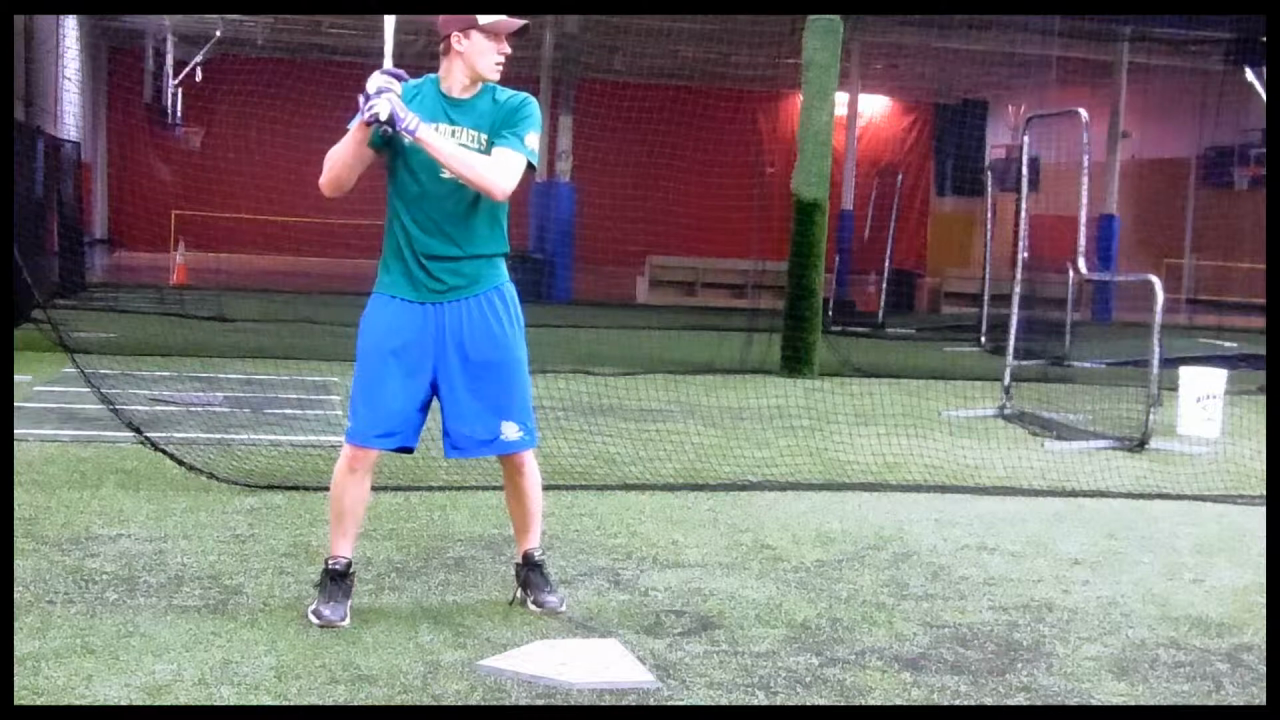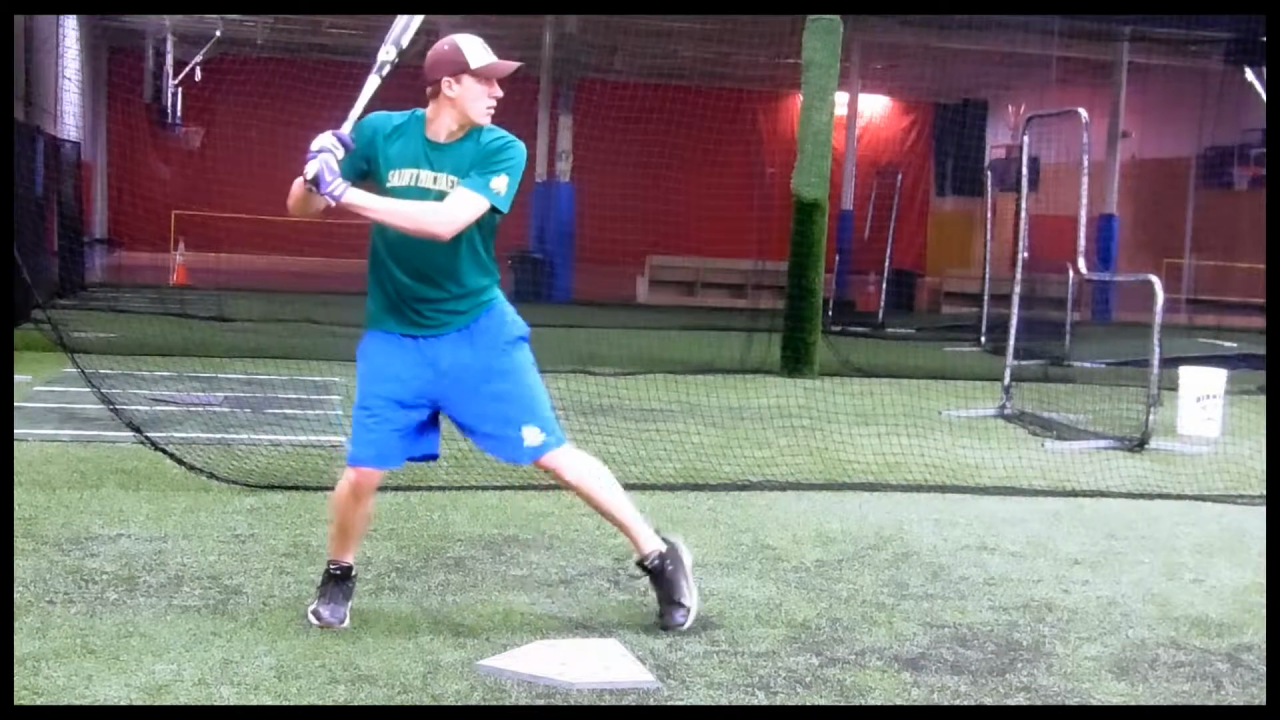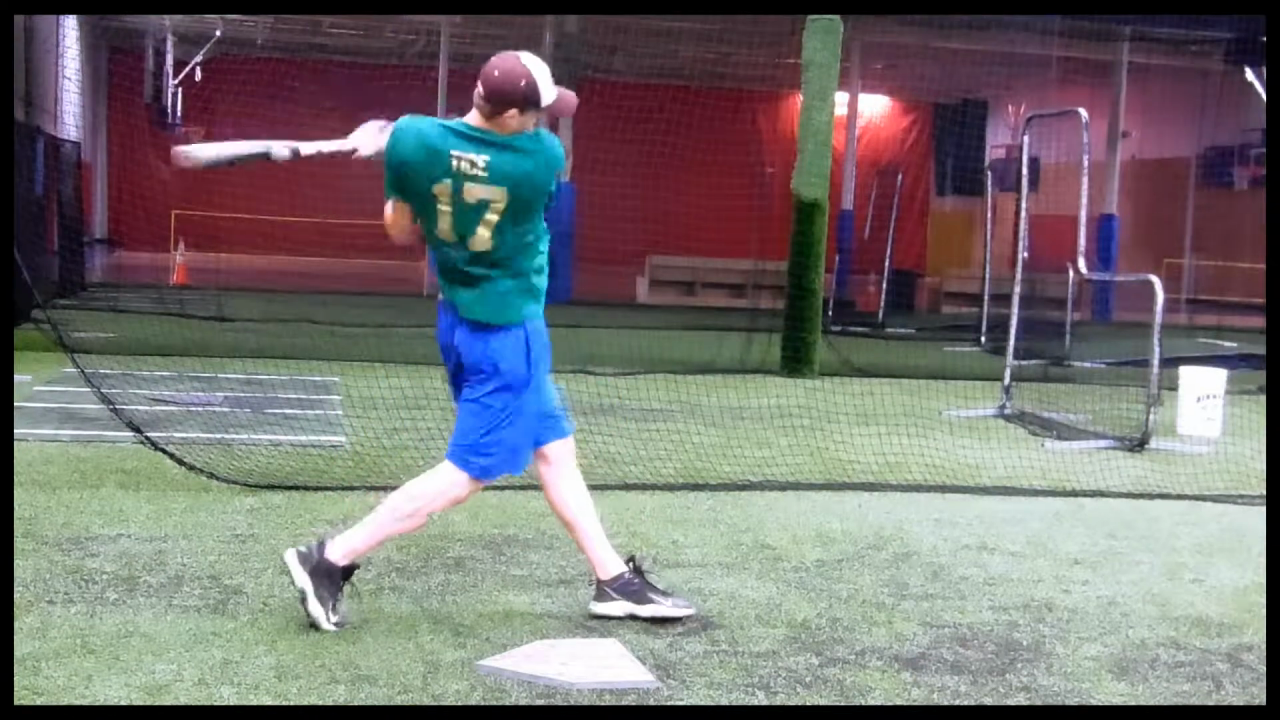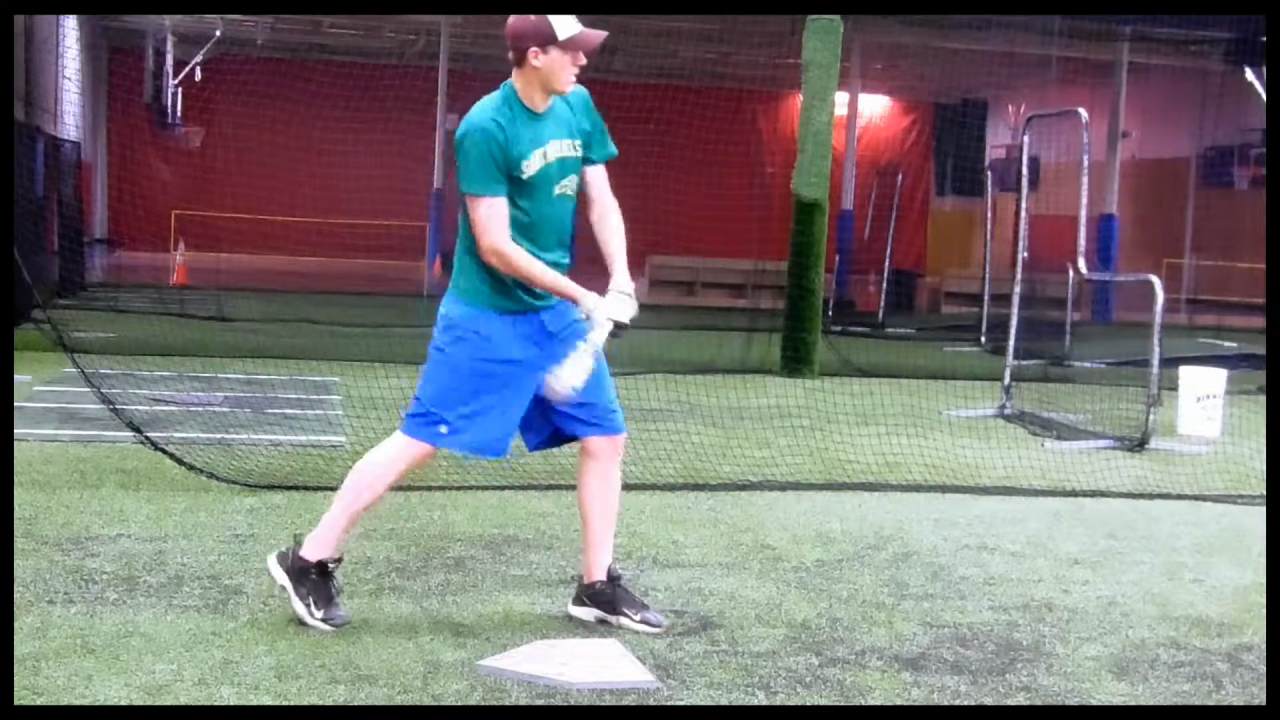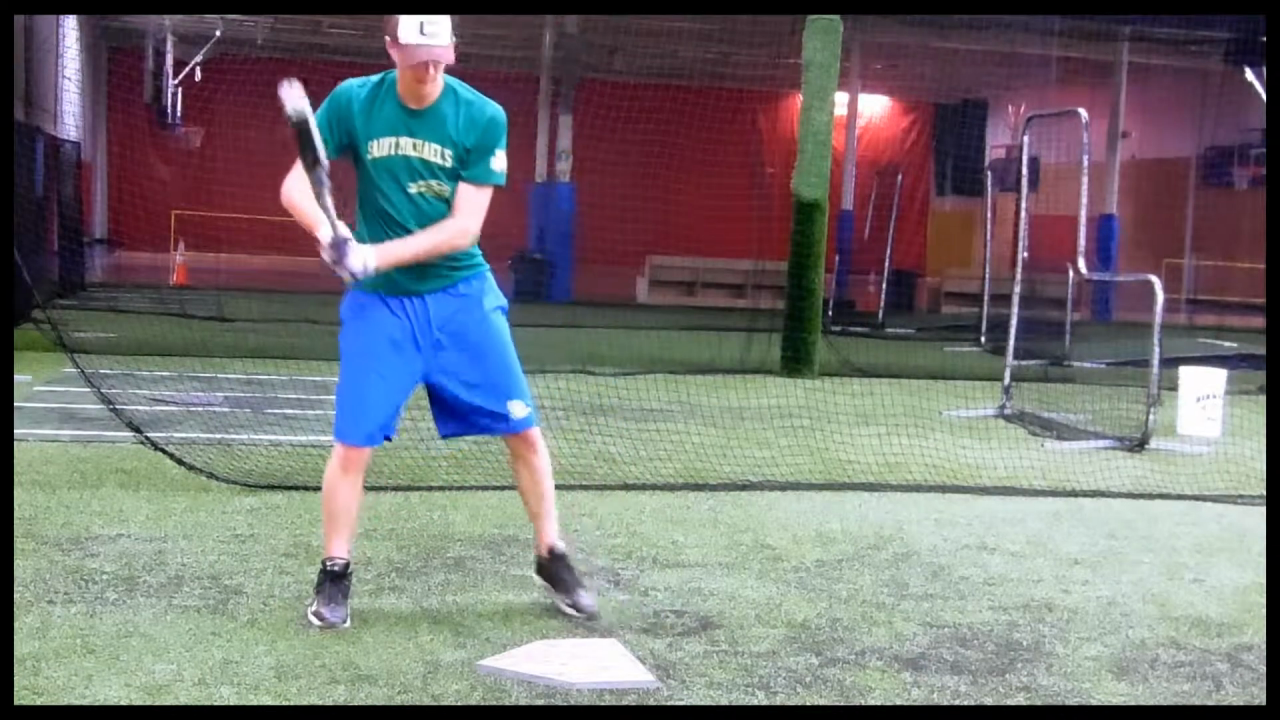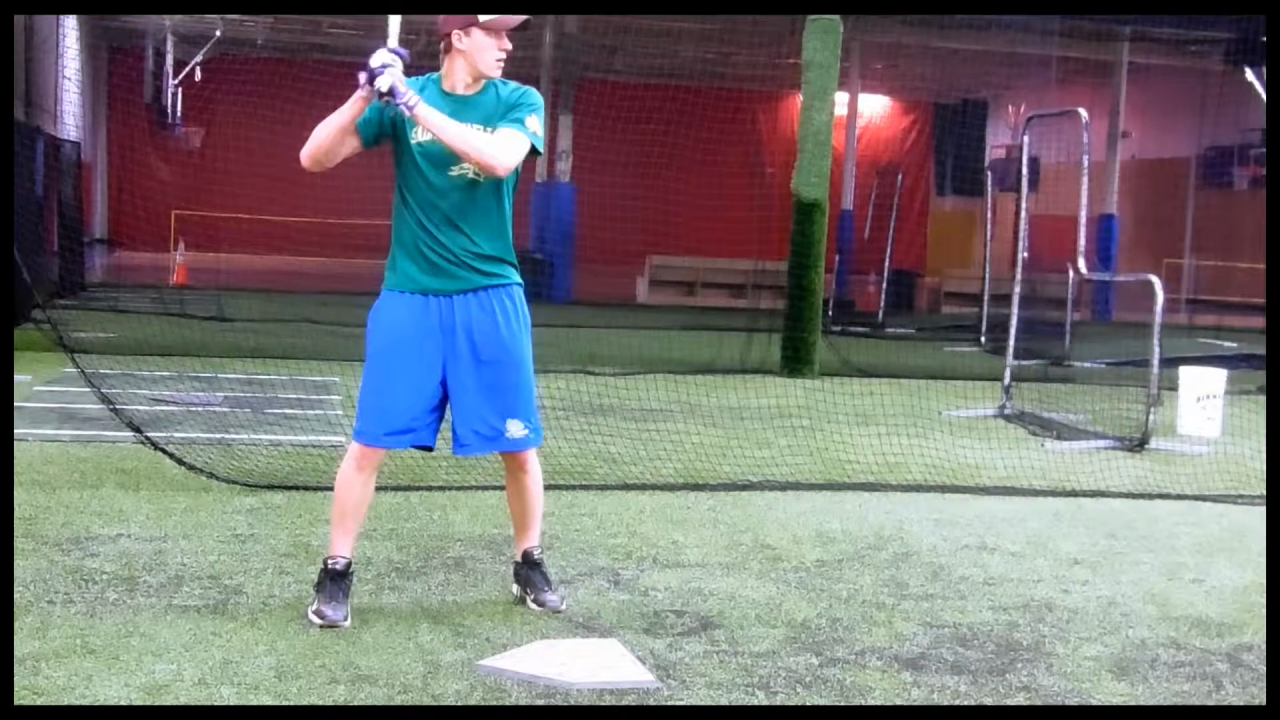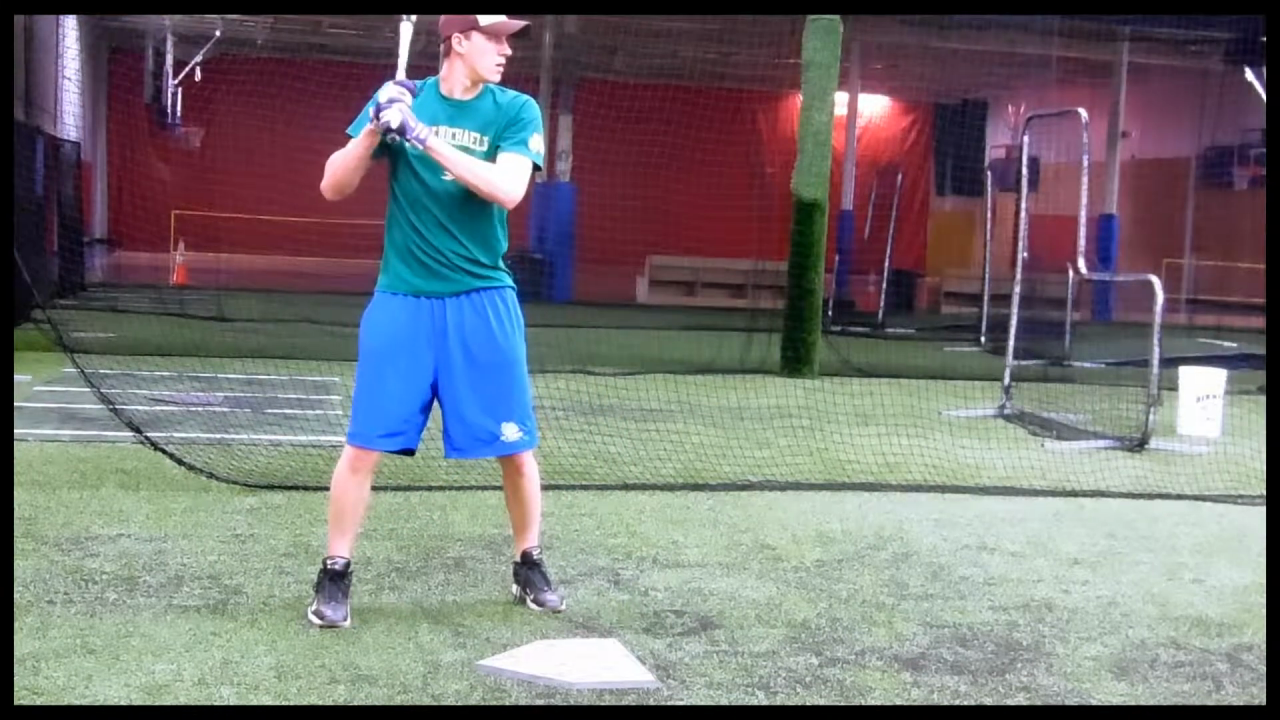
dt=0.7s
person 1, frame 1
left shoulder: (516, 107)
right shoulder: (401, 93)
left elbow: (499, 181)
right elbow: (332, 184)
left wrist: (416, 128)
right wrist: (368, 119)
left hip: (482, 300)
right hip: (401, 300)
left knee: (515, 445)
right knee: (363, 443)
left ankle: (531, 564)
right ankle: (337, 572)
person 1, frame 2
left shoulder: (502, 150)
right shoulder: (379, 132)
left elbow: (445, 222)
right elbow: (300, 207)
left wrist: (345, 192)
right wrist: (316, 169)
left hip: (480, 330)
right hip: (397, 336)
left knee: (551, 454)
right knee: (364, 469)
left ankle: (658, 556)
right ankle: (337, 575)
person 1, frame 3
left shoulder: (409, 140)
right shoulder: (543, 154)
left elbow: (400, 232)
left hip: (459, 319)
right hip: (508, 334)
left knee: (554, 447)
right knee: (469, 469)
left ankle: (614, 580)
right ankle: (329, 559)
person 1, frame 4
left shoulder: (579, 106)
right shoulder: (483, 130)
left elbow: (600, 198)
right elbow: (493, 244)
left wrist: (620, 278)
right wrist: (579, 294)
left hip: (560, 311)
right hip: (486, 314)
left knee: (605, 438)
right knee: (416, 441)
left ankle: (597, 585)
right ankle: (309, 561)
person 1, frame 5
left shoulder: (483, 117)
right shoulder: (351, 102)
left elbow: (465, 226)
right elbow: (296, 186)
left wrist: (378, 253)
right wrist: (327, 232)
left hip: (461, 293)
right hip: (376, 301)
left knee: (522, 429)
right knee: (353, 444)
left ankle: (551, 556)
right ankle: (334, 575)
person 1, frame 6
left shoulder: (520, 101)
right shoulder: (401, 93)
left elbow: (499, 159)
right elbow: (313, 158)
left wrist: (416, 106)
right wrist: (367, 94)
left hip: (492, 297)
right hip: (409, 297)
left knee: (519, 443)
right knee: (371, 440)
left ankle: (529, 563)
right ankle: (336, 573)
person 1, frame 7
left shoulder: (518, 111)
right shoulder: (400, 97)
left elbow: (508, 190)
right elbow: (333, 187)
left wrist: (424, 137)
right wrist: (376, 127)
left hip: (484, 301)
right hip: (401, 300)
left knee: (515, 447)
right knee: (364, 445)
left ankle: (528, 563)
right ankle: (335, 574)
